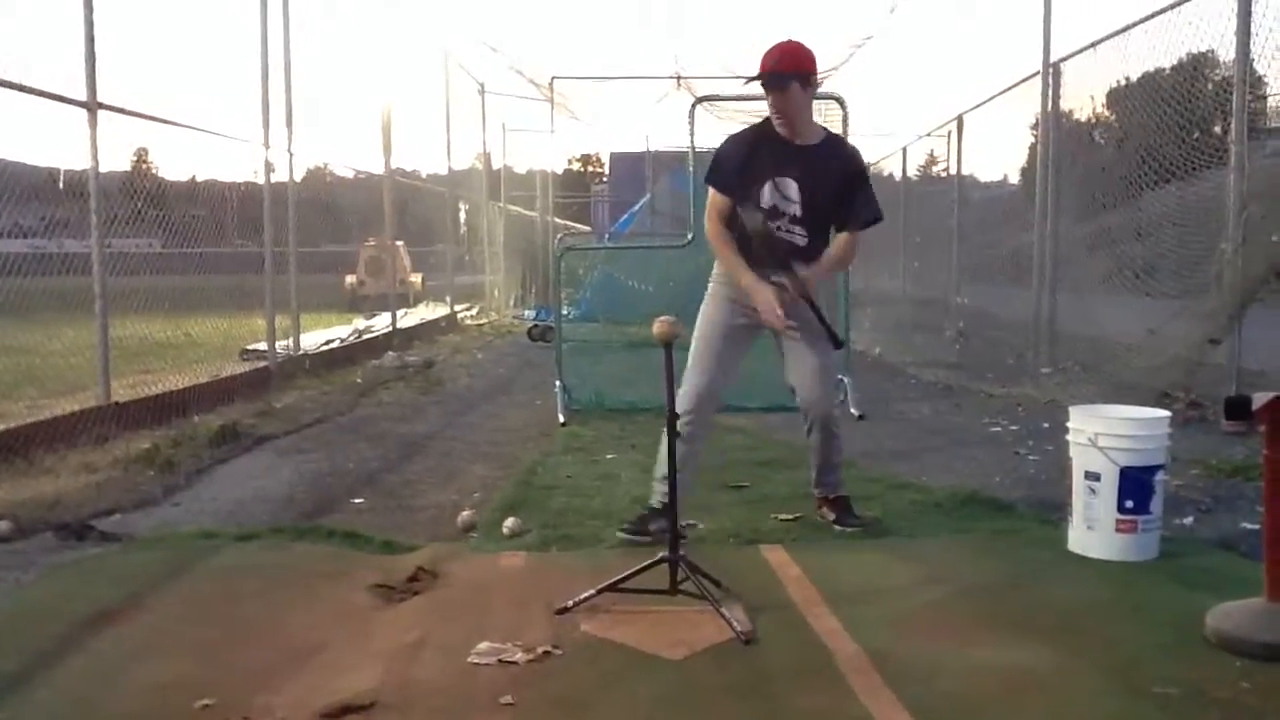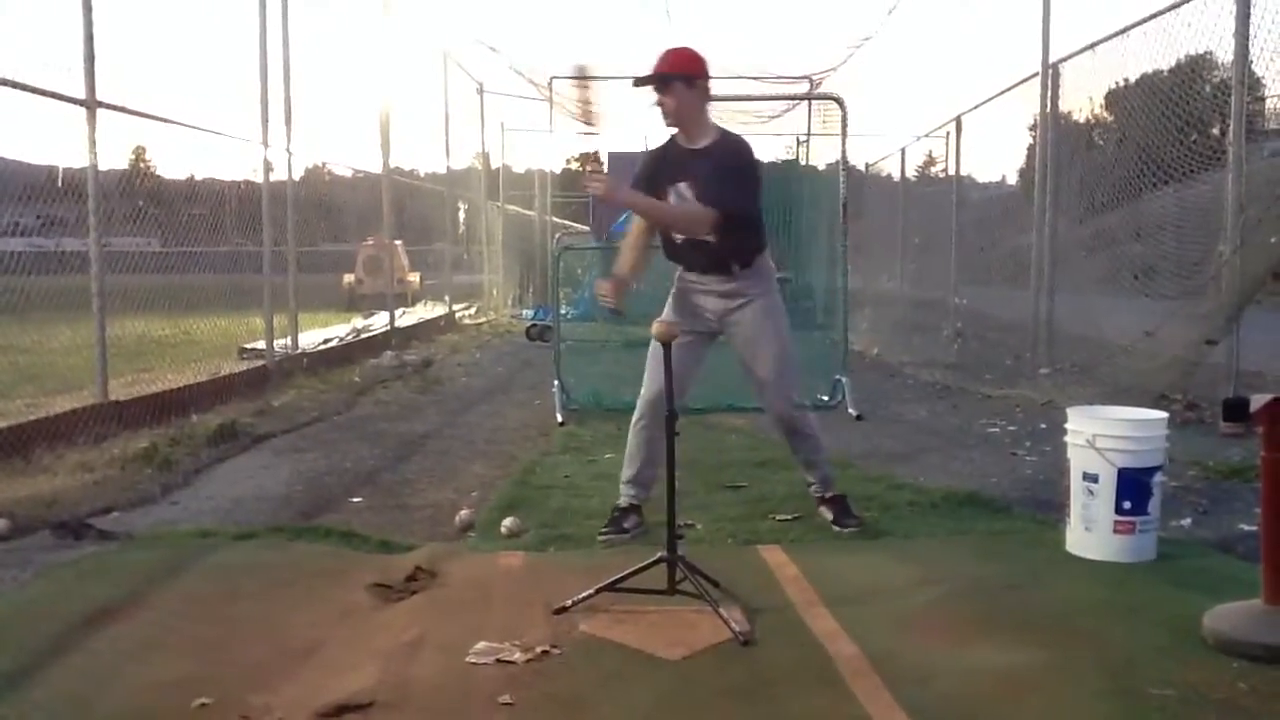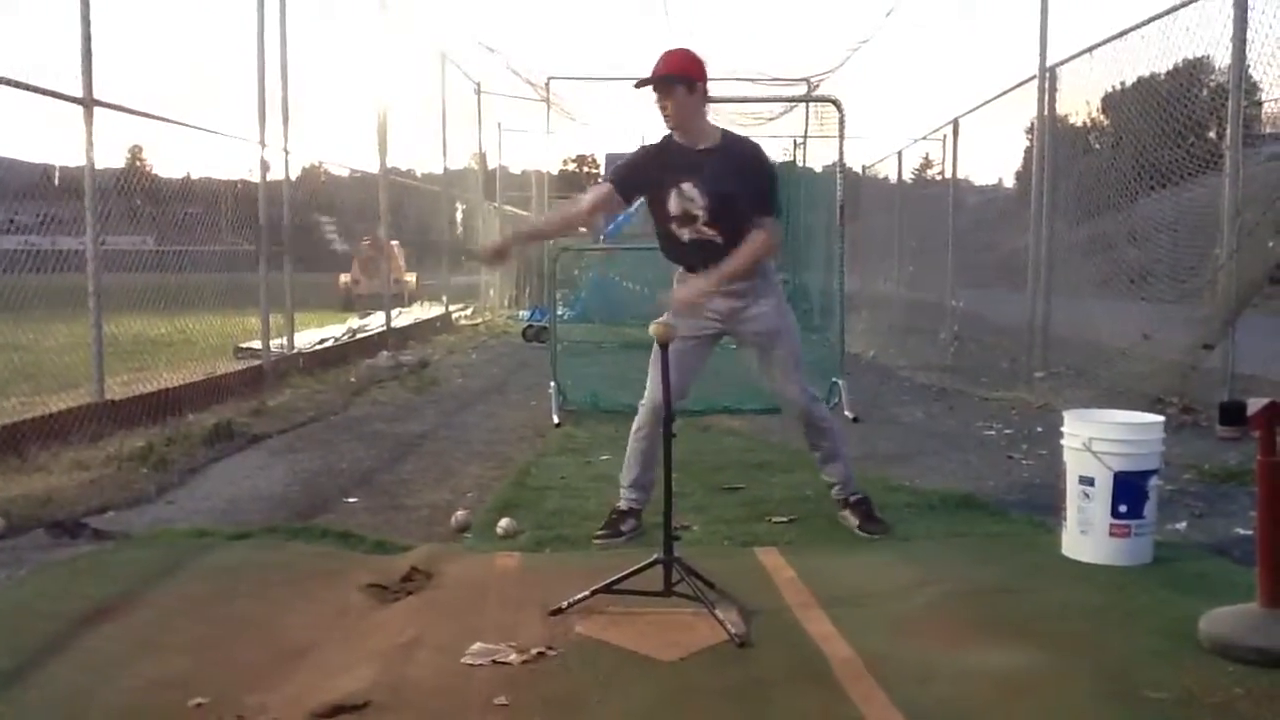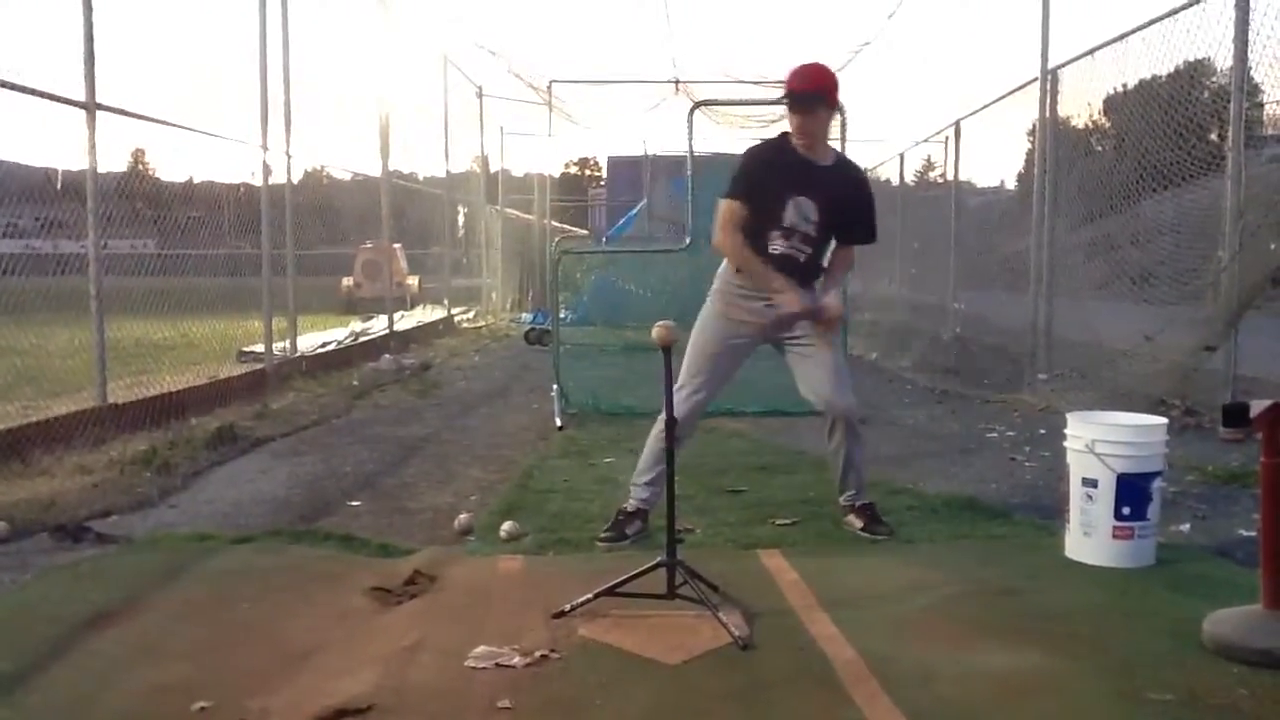
dt=0.4s
person 1, frame 1
left shoulder: (841, 159)
right shoulder: (742, 148)
left elbow: (850, 234)
right elbow: (714, 223)
left wrist: (818, 273)
right wrist: (755, 288)
left hip: (801, 289)
right hip: (736, 283)
left knee: (820, 399)
right knee: (695, 394)
left ankle: (830, 493)
right ankle: (662, 504)
person 1, frame 2
left shoulder: (732, 155)
right shoulder: (658, 162)
left elbow: (694, 221)
right elbow: (642, 232)
left wrist: (623, 197)
right wrist: (619, 278)
left hip: (747, 288)
right hip: (691, 288)
left knee: (781, 402)
right knee: (653, 399)
left ankle: (825, 490)
right ankle: (632, 502)
person 1, frame 3
left shoulder: (745, 158)
right shoulder: (651, 160)
left elbow: (767, 237)
right elbow: (587, 208)
left wrist: (711, 284)
right wrist: (515, 238)
left hip: (750, 288)
right hip: (689, 290)
left knee: (802, 398)
right knee: (657, 402)
left ankle: (847, 495)
right ankle: (630, 505)
person 1, frame 4
left shoulder: (851, 182)
right shoulder: (763, 160)
left elbow: (844, 253)
right elbow: (725, 237)
left wrist: (832, 297)
right wrist: (781, 290)
left hip: (803, 303)
right hip: (738, 293)
left knee: (841, 402)
right knee: (686, 403)
left ankle: (854, 502)
right ankle: (638, 505)
